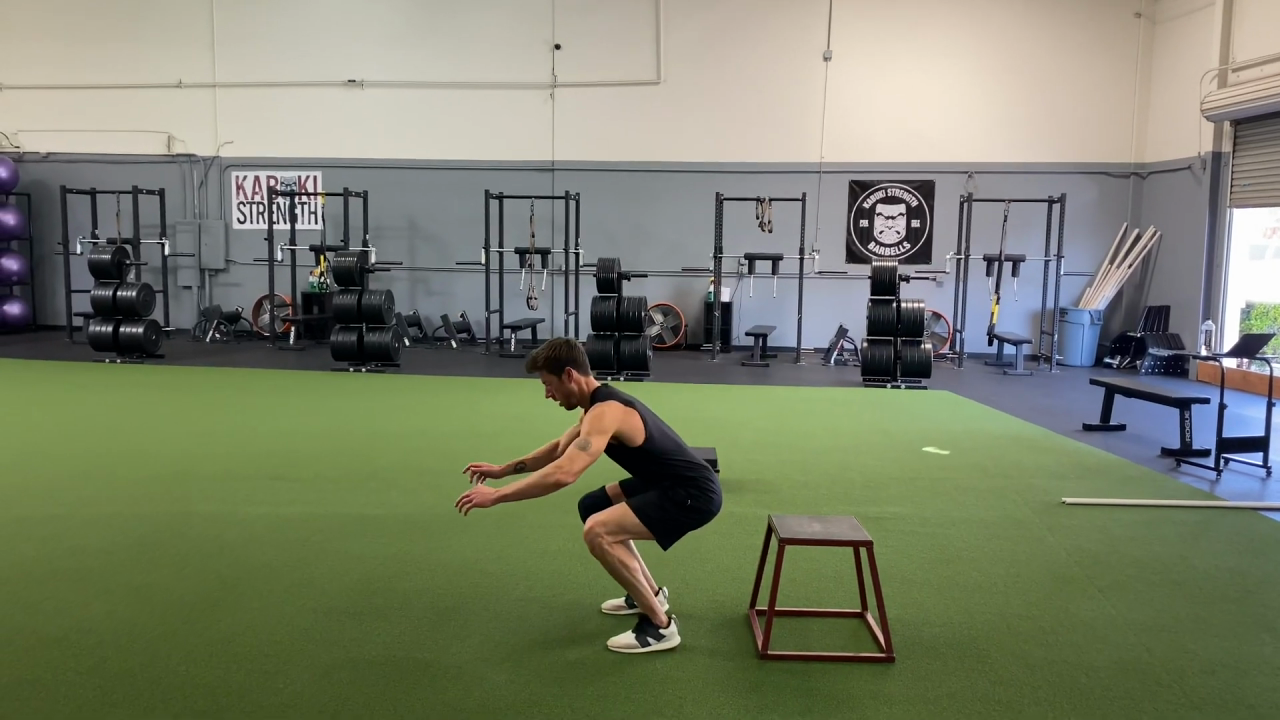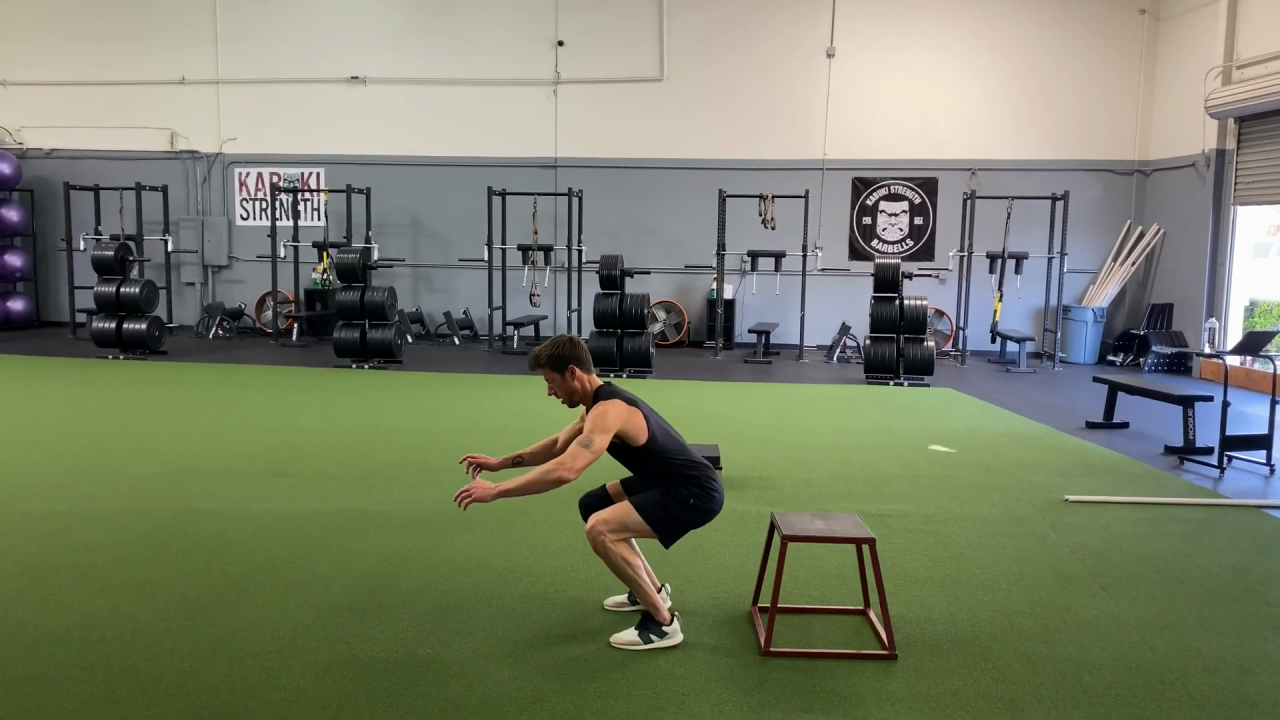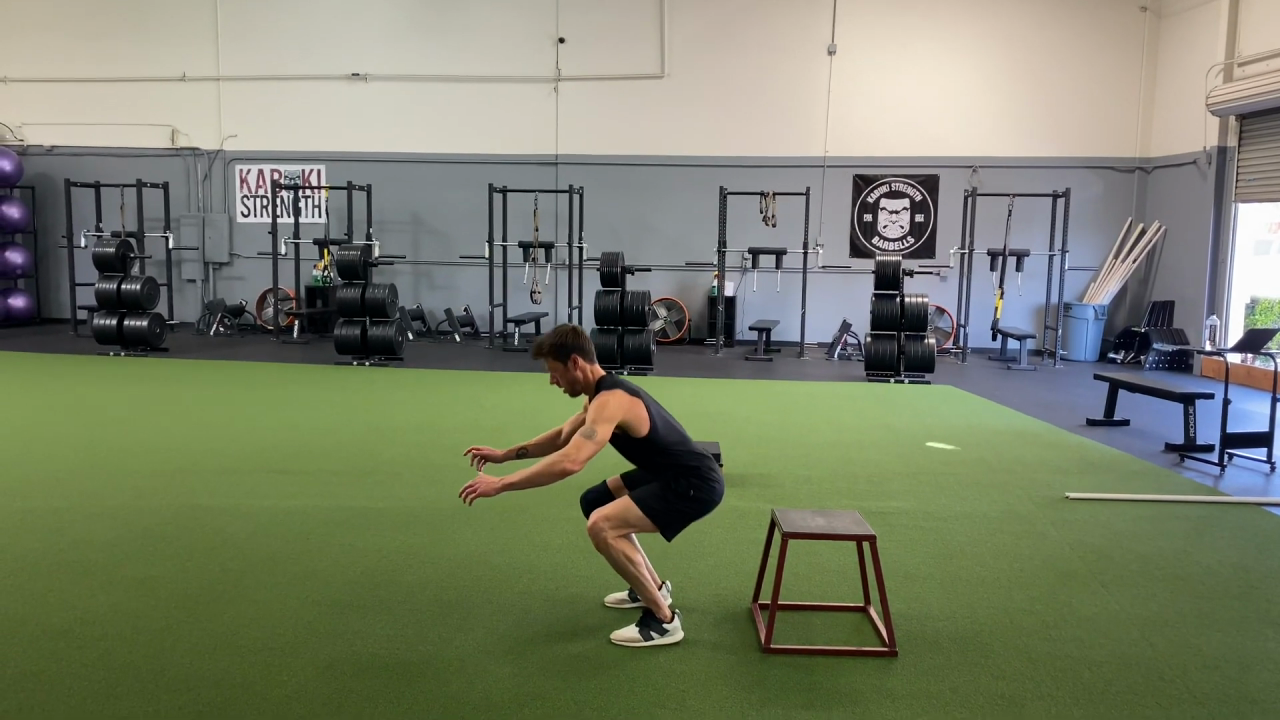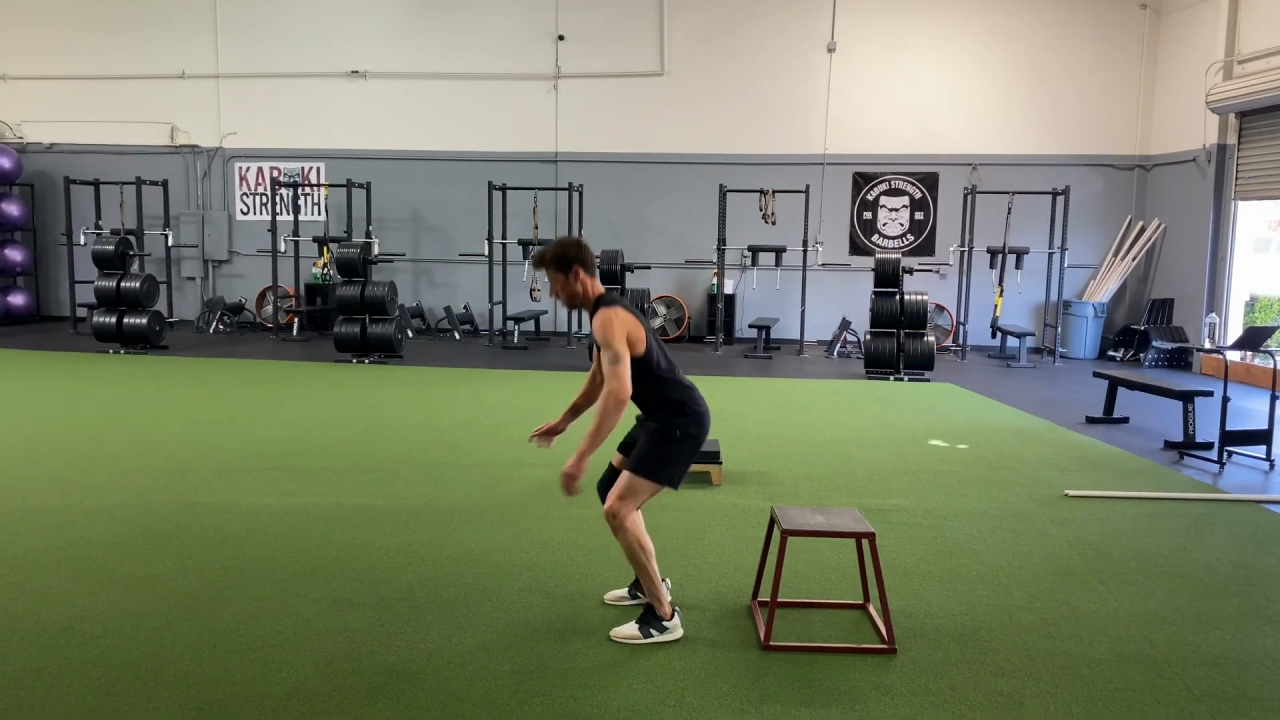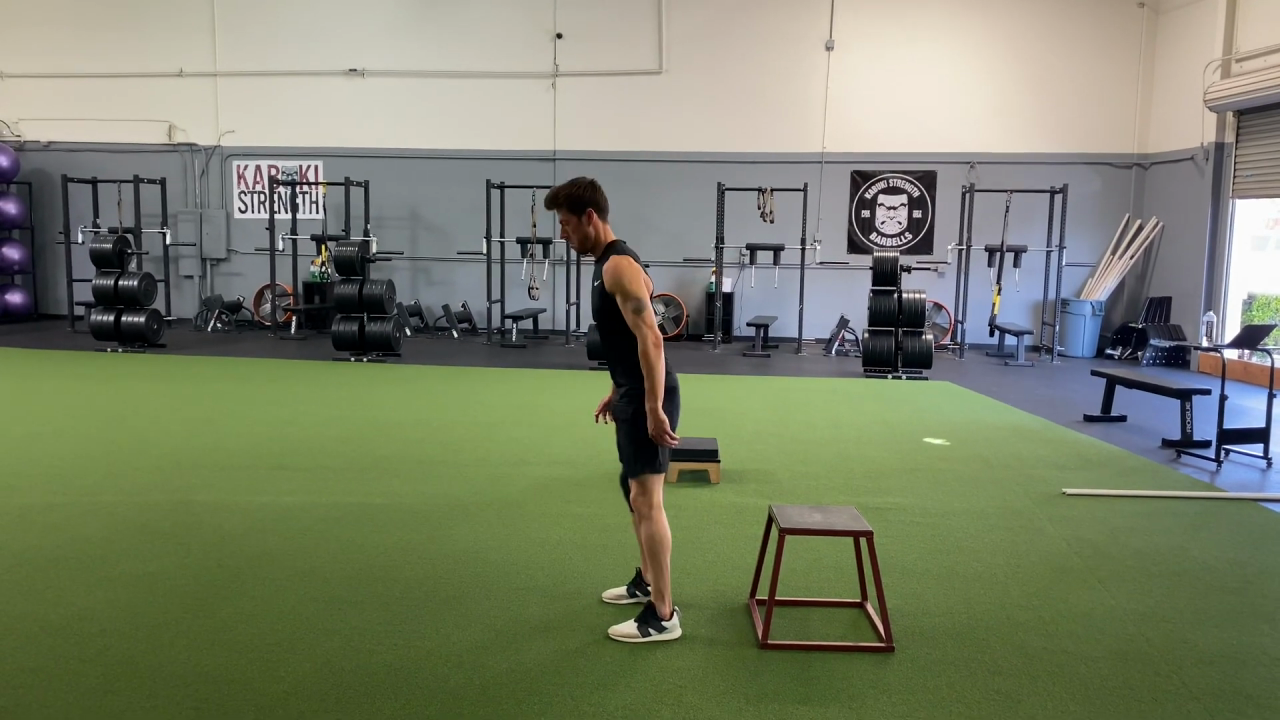
dt=0.3s
person 1, frame 1
left shoulder: (604, 413)
right shoulder: (602, 402)
left elbow: (563, 473)
right elbow: (560, 449)
left wrist: (496, 496)
right wrist: (503, 469)
left hip: (694, 494)
right hip: (672, 482)
left knee: (597, 532)
right knee: (592, 507)
left ankle: (660, 625)
right ankle: (649, 592)
person 1, frame 2
left shoulder: (608, 411)
right shoulder: (602, 402)
left elbow: (565, 470)
right elbow: (558, 445)
left wrist: (496, 491)
right wrist: (500, 463)
left hip: (695, 493)
right hip: (672, 481)
left knee: (600, 529)
right knee: (592, 506)
left ankle: (663, 623)
right ankle: (652, 589)
person 1, frame 3
left shoulder: (609, 402)
right shoulder: (605, 392)
left elbow: (569, 462)
right elbow: (563, 436)
left wrist: (500, 484)
right wrist: (503, 455)
left hip: (695, 485)
right hip: (672, 474)
left knee: (602, 526)
right knee: (594, 503)
left ankle: (663, 620)
right ankle: (653, 587)
person 1, frame 4
left shoulder: (608, 319)
right shoulder: (607, 311)
left elbow: (617, 394)
right elbow: (599, 378)
left wrist: (580, 458)
right wrist: (563, 421)
left hip: (679, 421)
right hip: (663, 416)
left knee: (617, 508)
right knee: (610, 489)
left ankle: (664, 617)
right ankle: (650, 583)
person 1, frame 5
left shoulder: (617, 266)
right shoulder: (608, 263)
left elbow: (650, 340)
left wrist: (655, 409)
right wrist: (615, 393)
left hip: (646, 396)
right hip: (632, 393)
left knee: (645, 500)
right knee: (633, 491)
left ankle: (663, 616)
right ankle: (647, 580)
